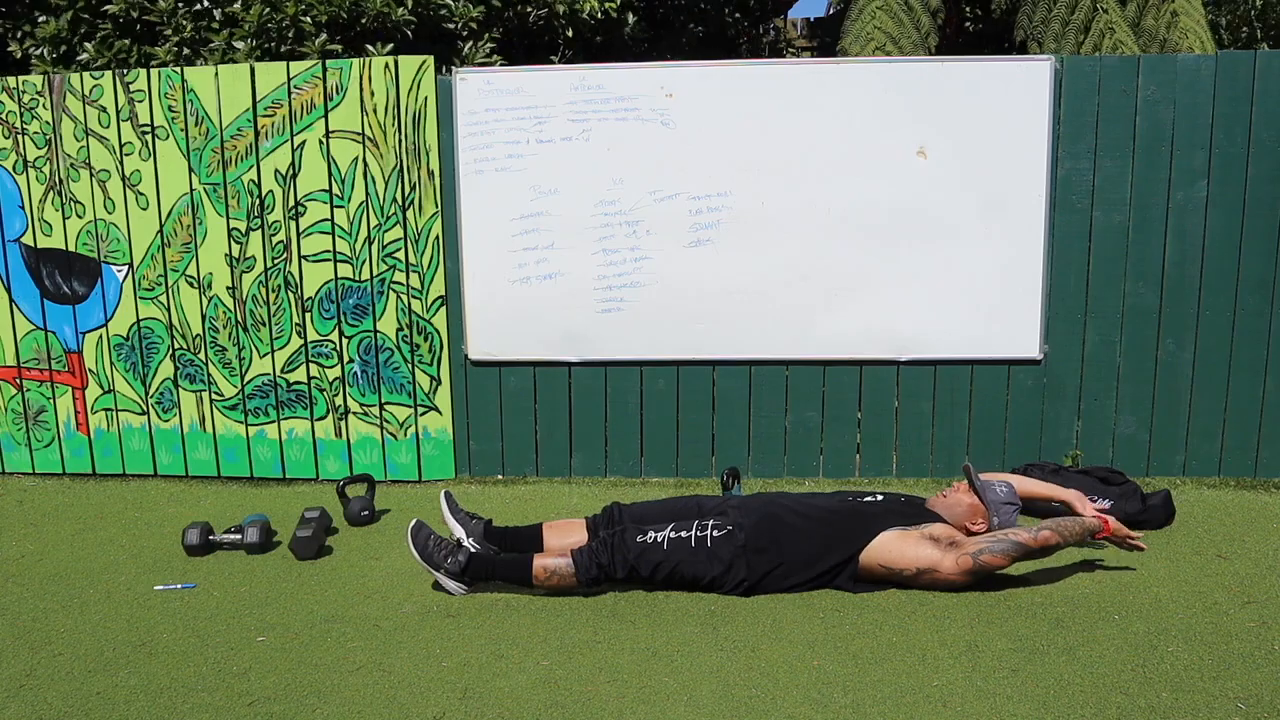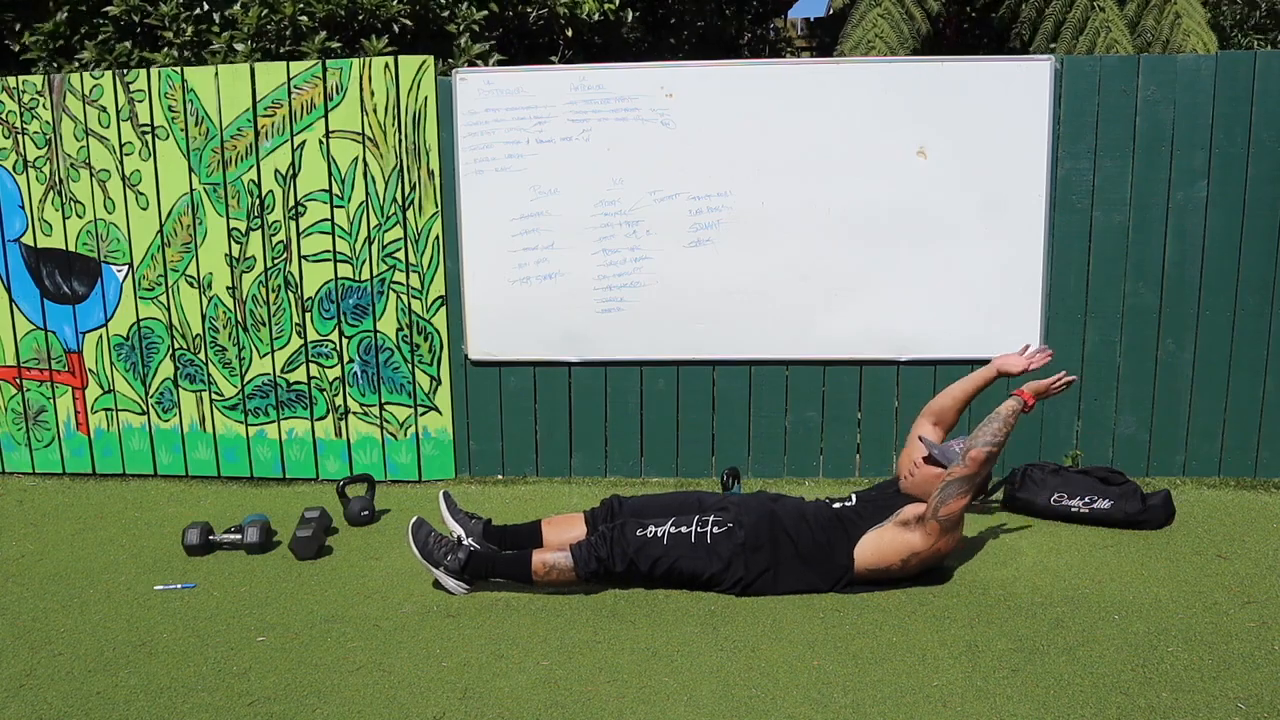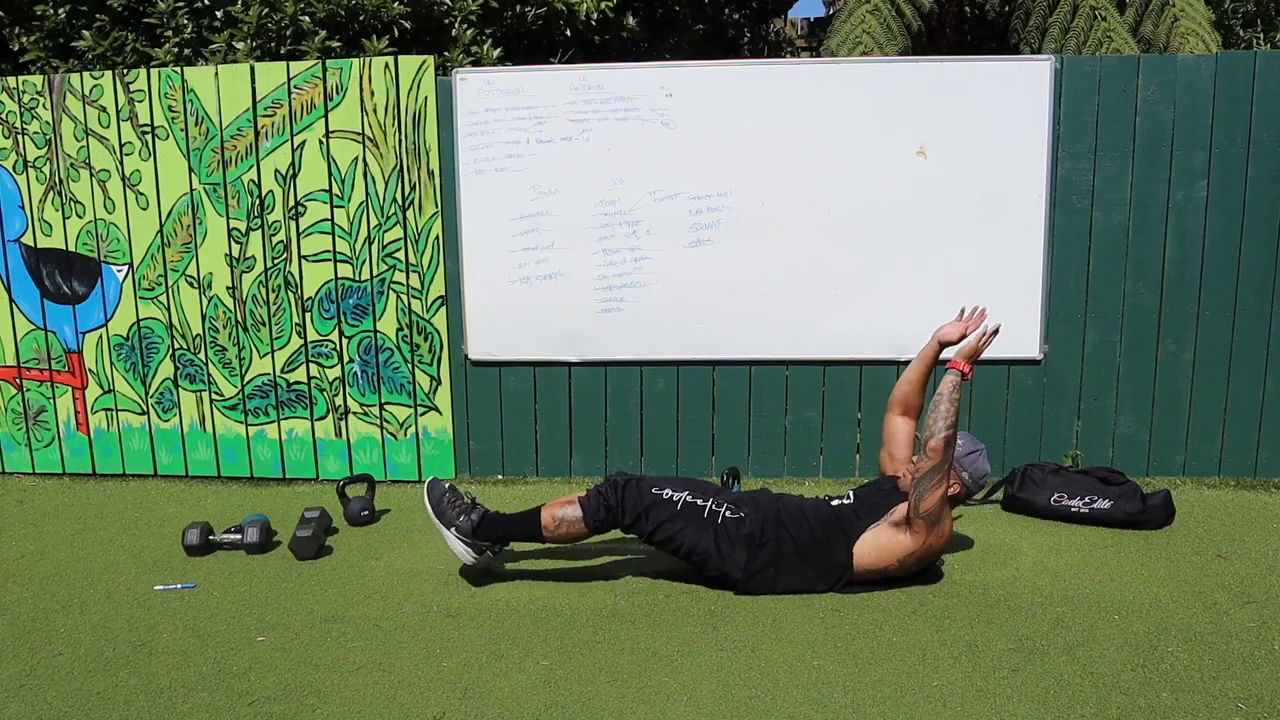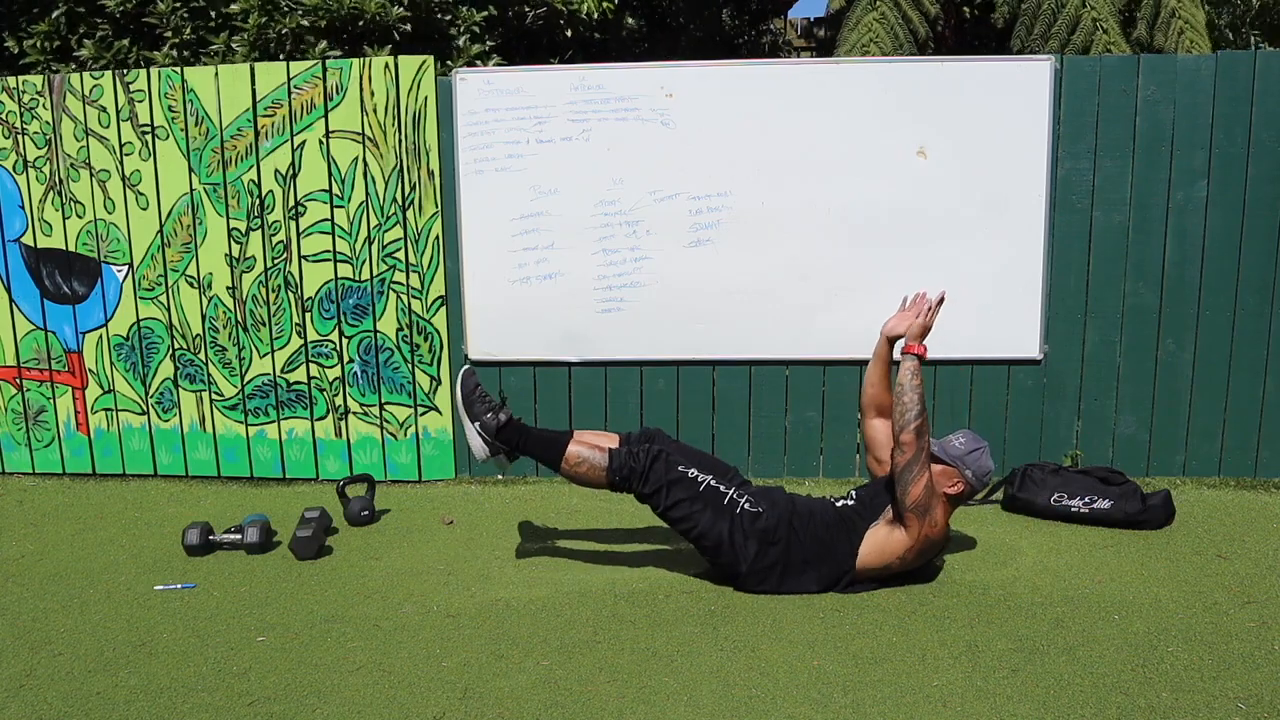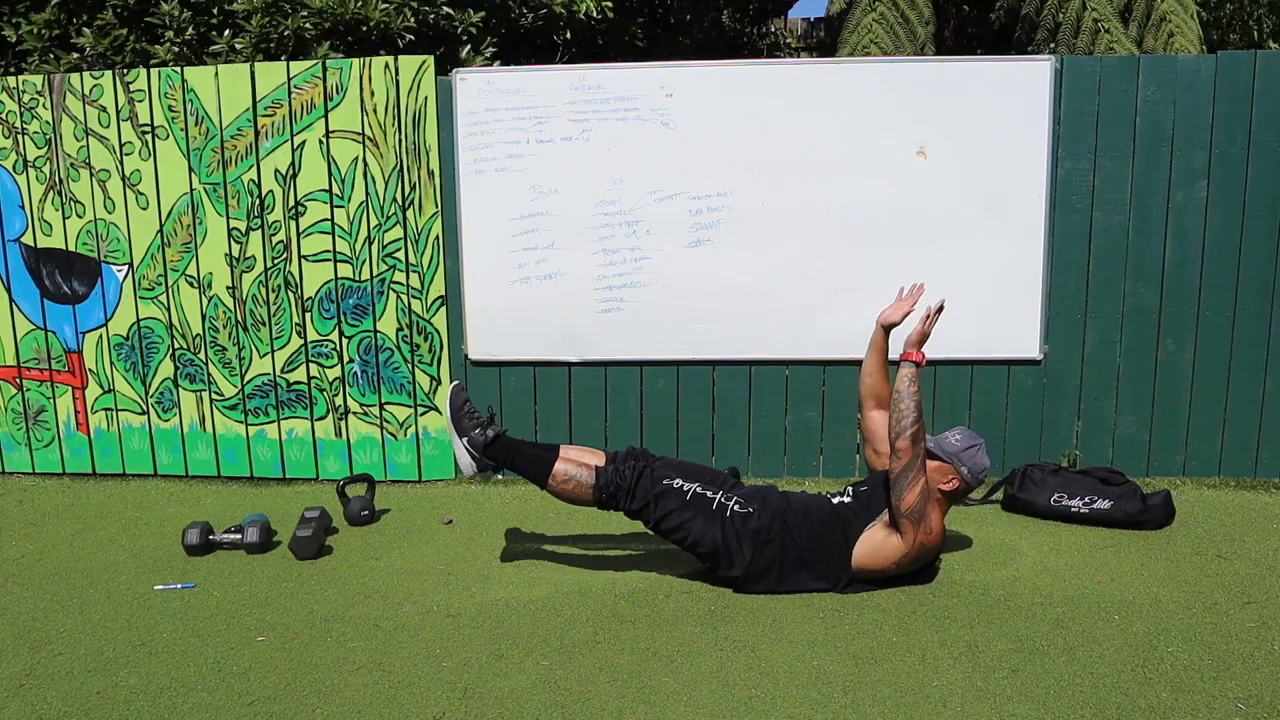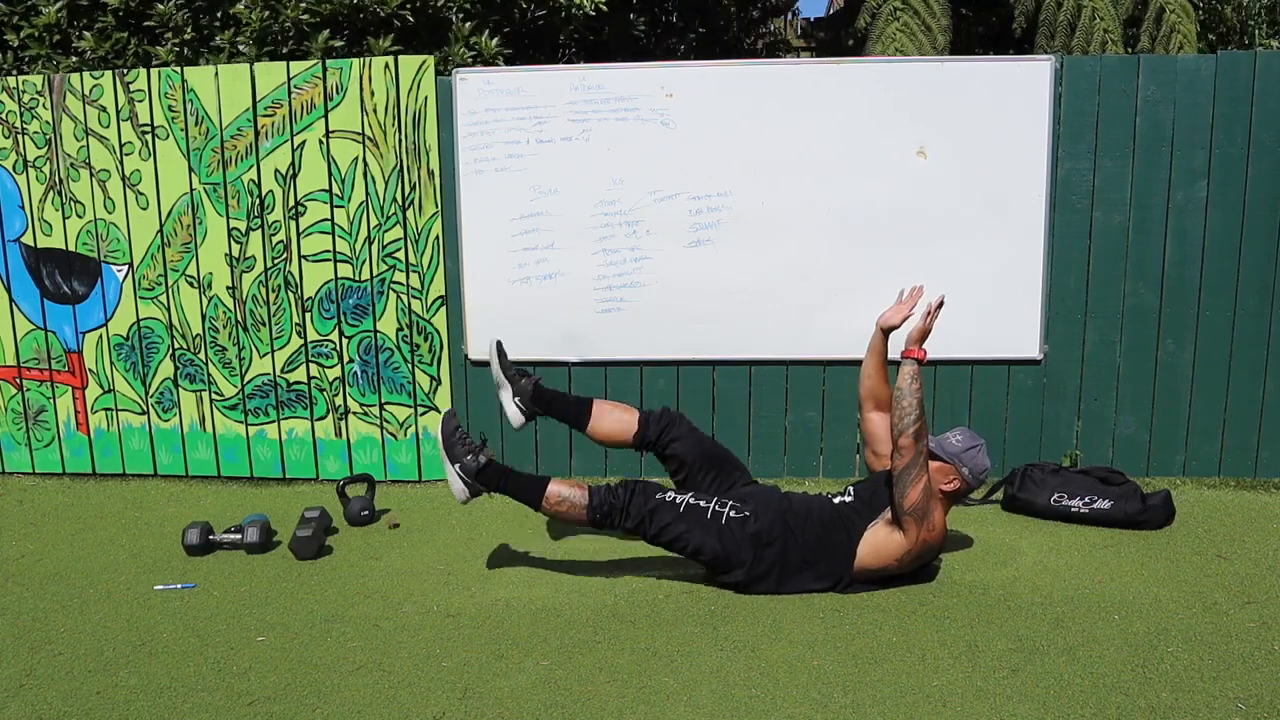
dt=0.5s
person 1, frame 1
left shoulder: (949, 552)
right shoulder: (927, 515)
left elbow: (1018, 539)
right elbow: (993, 478)
left wrist: (1091, 520)
right wrist: (1072, 488)
left hip: (755, 554)
right hip: (758, 517)
left knee: (615, 554)
right knee: (619, 520)
left ankle: (475, 568)
right ankle: (491, 538)
person 1, frame 2
left shoulder: (929, 535)
right shoulder: (903, 496)
left elbow: (972, 465)
right elbow: (932, 419)
left wrist: (1019, 400)
right wrist: (995, 369)
left hip: (754, 553)
right hip: (756, 515)
left knee: (613, 550)
right knee: (614, 516)
left ankle: (474, 566)
right ankle: (489, 538)
person 1, frame 3
left shoulder: (927, 531)
right shoulder: (903, 489)
left elbow: (933, 451)
right elbow: (901, 413)
left wrist: (958, 368)
right wrist: (936, 344)
left hip: (758, 554)
right hip: (762, 519)
left knee: (623, 494)
right knee: (624, 488)
left ankle: (487, 530)
right ankle: (494, 529)
person 1, frame 4
left shoulder: (926, 526)
right shoulder: (900, 490)
left elbow: (908, 441)
right elbow: (876, 415)
left wrist: (914, 349)
right wrist: (887, 340)
left hip: (762, 549)
right hip: (765, 514)
left knee: (645, 463)
right knee: (647, 446)
left ankle: (511, 435)
right ankle: (512, 434)
person 1, frame 5
left shoulder: (922, 530)
right shoulder: (898, 485)
left elbow: (905, 446)
right elbow: (876, 411)
left wrist: (911, 356)
right wrist: (883, 329)
left hip: (758, 548)
right hip: (759, 510)
left knee: (630, 483)
right knee: (633, 464)
left ankle: (494, 448)
right ankle: (498, 446)
person 1, frame 6
left shoulder: (923, 531)
right shoulder: (899, 485)
left elbow: (907, 444)
right elbow: (874, 412)
left wrist: (914, 353)
right wrist: (881, 333)
left hip: (760, 550)
right hip: (761, 508)
left knee: (630, 500)
right knee: (666, 428)
left ankle: (488, 472)
right ankle: (534, 398)
